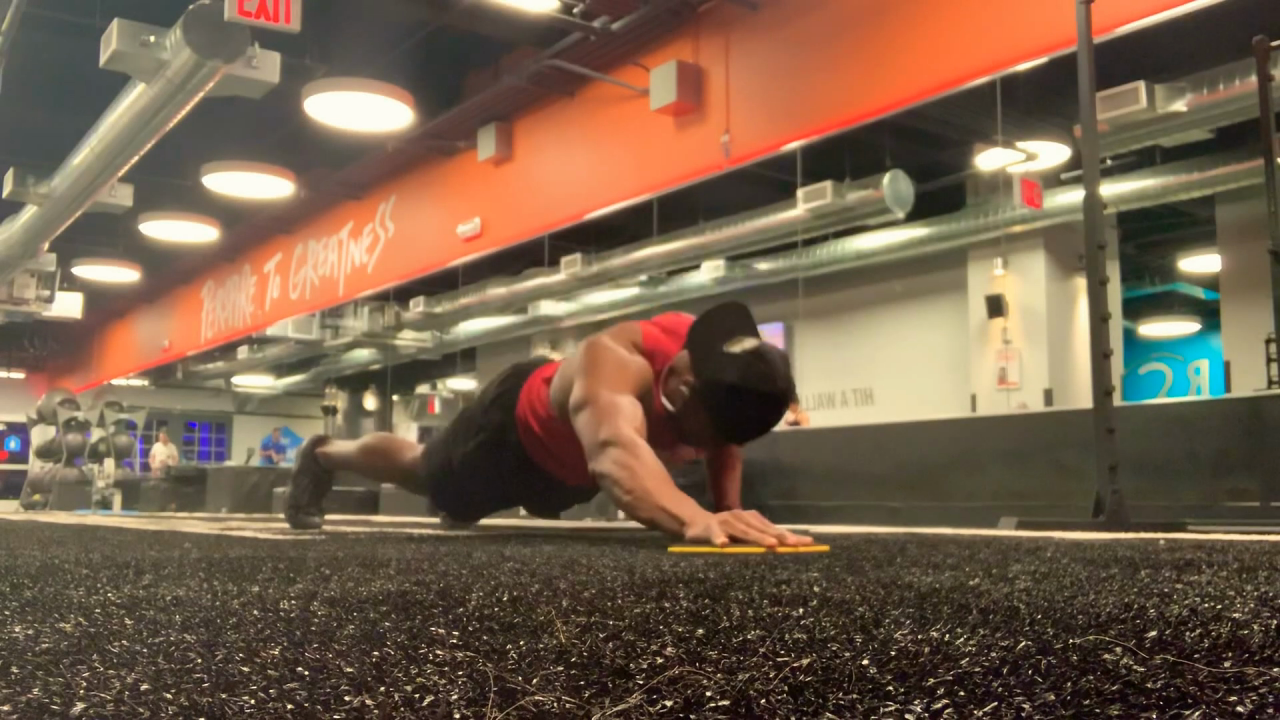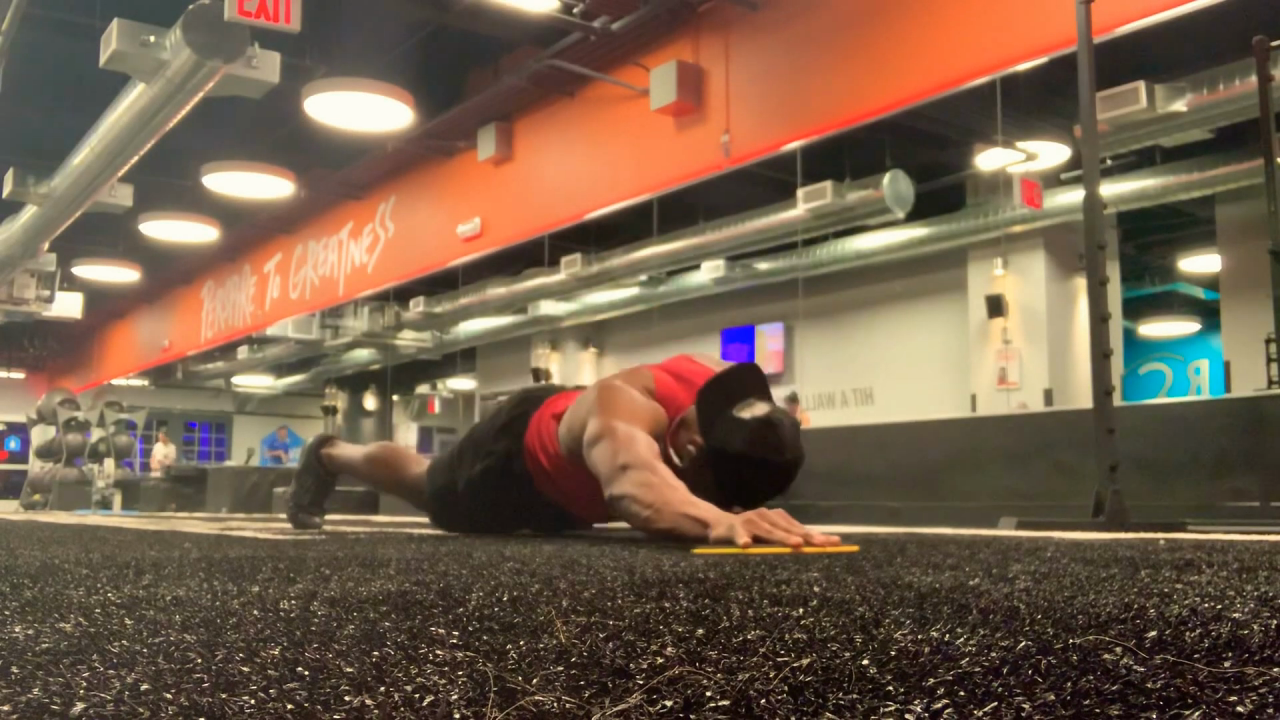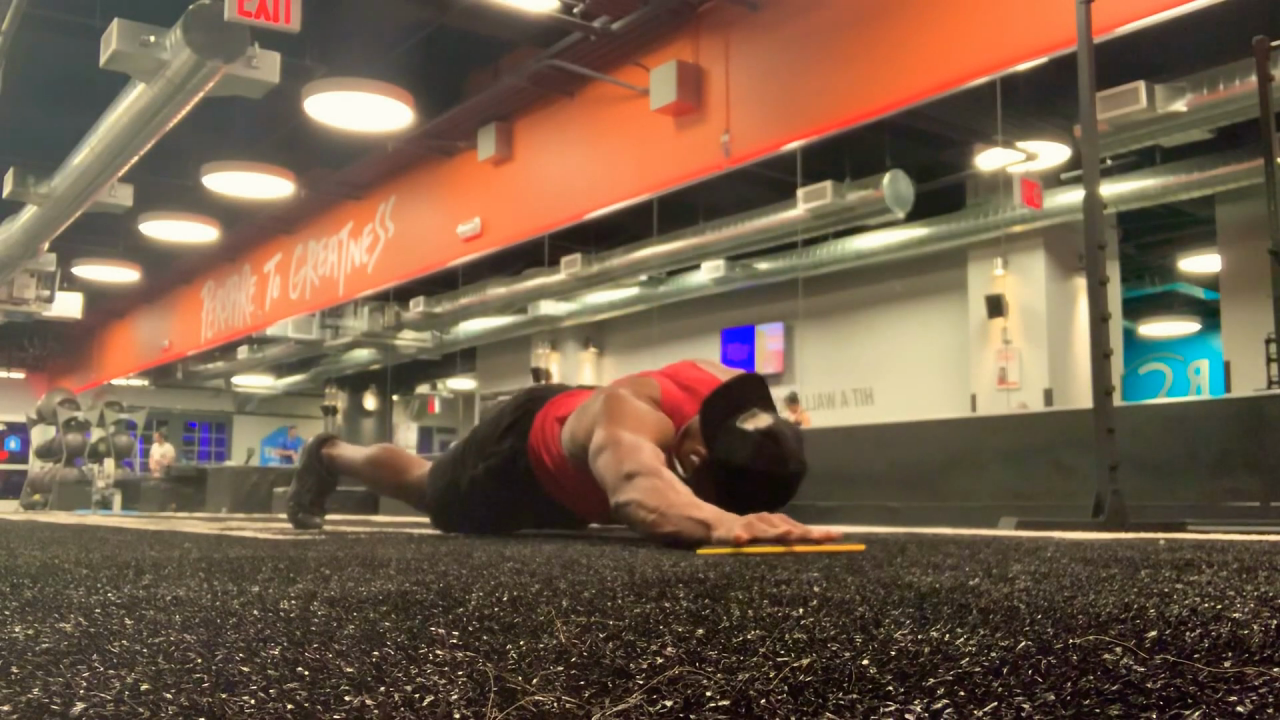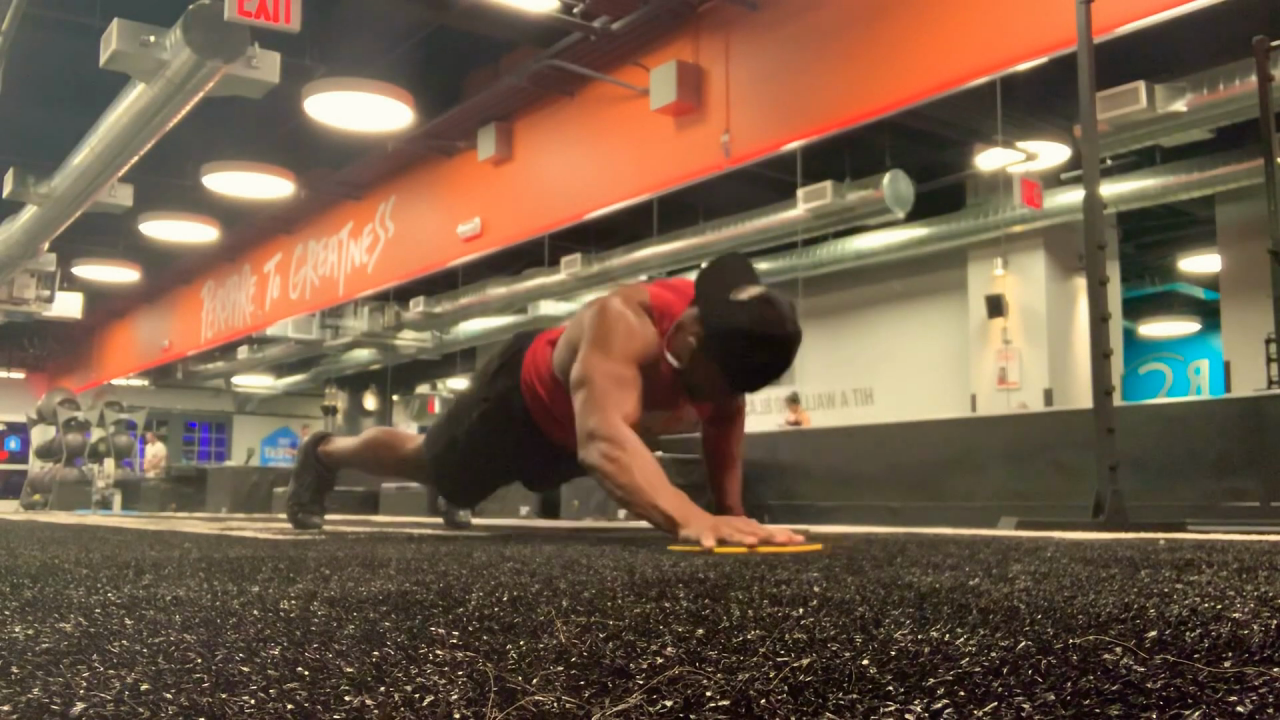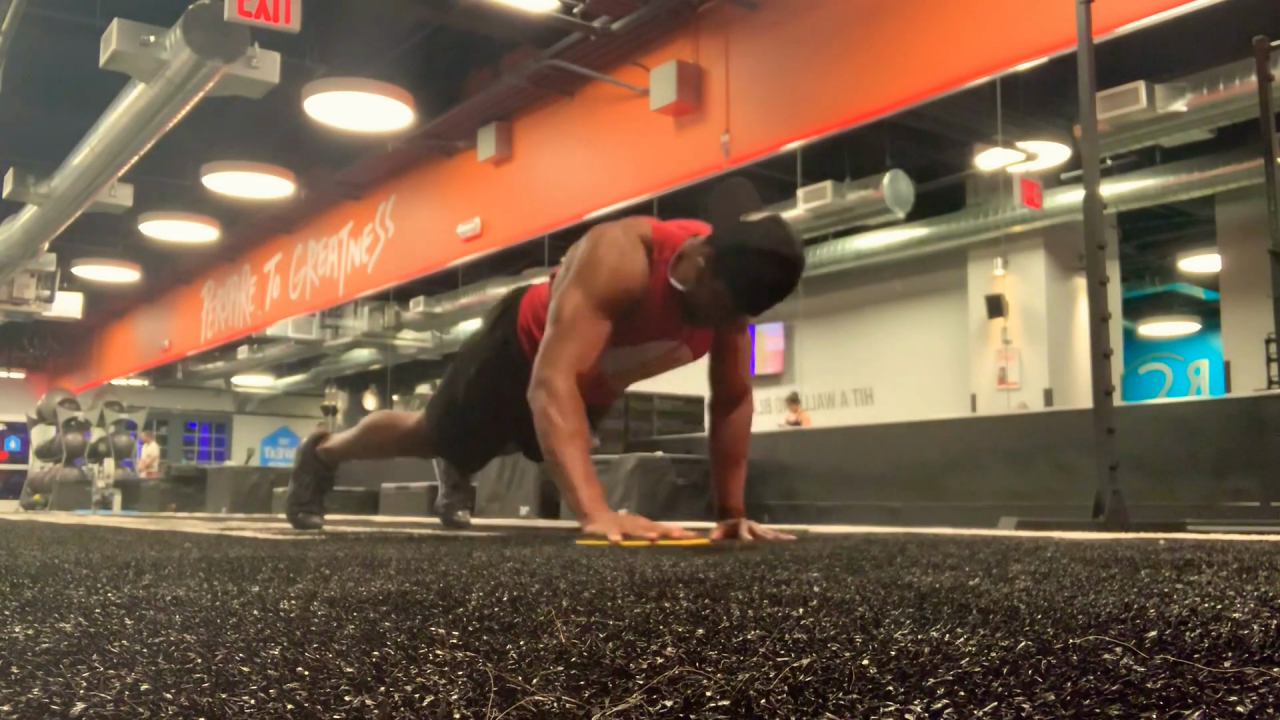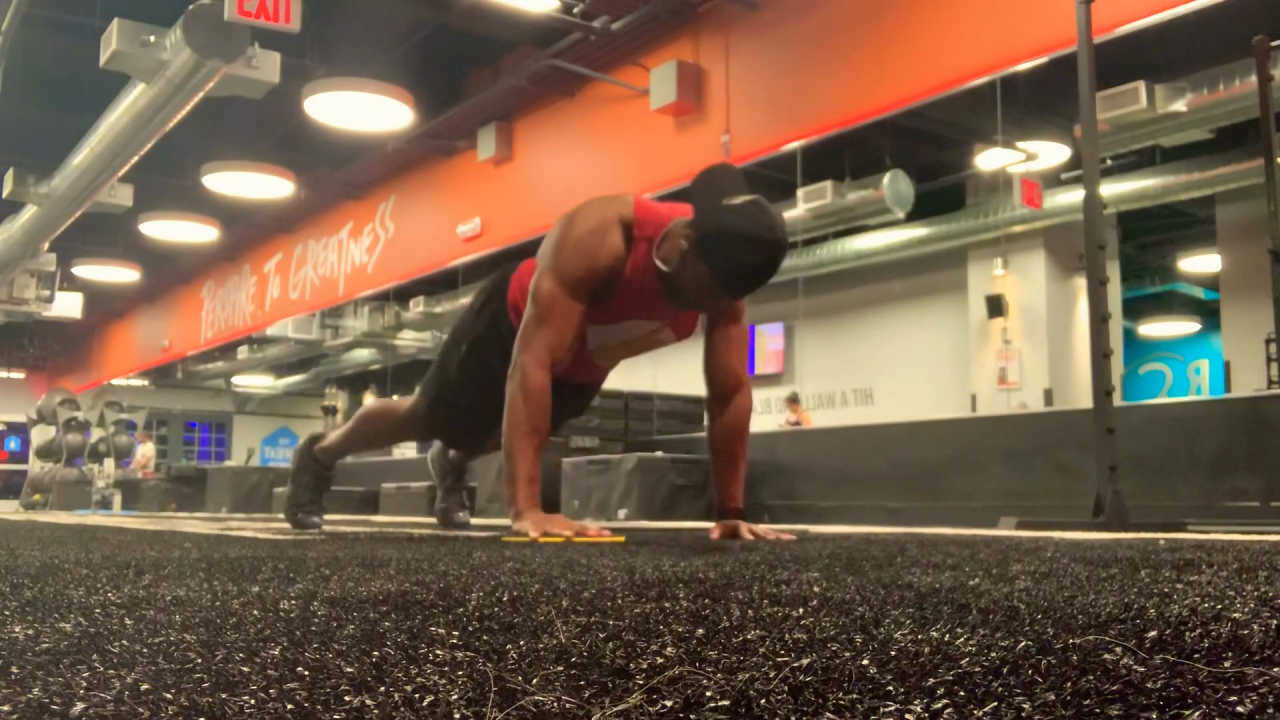
dt=0.4s
person 1, frame 1
left shoulder: (716, 368)
right shoulder: (616, 364)
left elbow: (724, 446)
right elbow: (614, 453)
left wrist: (727, 509)
right wrist: (696, 518)
right hip: (517, 431)
right knee: (422, 471)
left ankle: (471, 502)
right ankle: (323, 455)
person 1, frame 2
left shoulder: (732, 393)
right shoulder: (628, 409)
right elbow: (631, 481)
left wrist: (731, 513)
right wrist: (720, 520)
left hip: (572, 458)
right hip: (523, 453)
right knee: (425, 486)
right ankle: (329, 455)
person 1, frame 3
left shoulder: (735, 402)
right shoulder: (632, 416)
right elbow: (638, 486)
left wrist: (734, 518)
right wrist: (725, 524)
left hip: (577, 465)
right hip: (527, 453)
right knee: (426, 488)
right ankle: (330, 456)
person 1, frame 4
left shoulder: (723, 335)
right shoulder: (625, 325)
left elbow: (725, 420)
right elbow: (605, 440)
left wrist: (728, 512)
right wrist: (691, 521)
left hip: (581, 424)
right hip: (524, 401)
right knee: (425, 462)
left ankle: (458, 500)
right ankle: (325, 454)
person 1, frame 5
left shoulder: (730, 280)
right shoulder: (620, 258)
left elbow: (733, 400)
right elbow: (552, 383)
left wrist: (731, 512)
right wrist: (593, 510)
left hip: (596, 380)
right hip: (518, 350)
right knee: (428, 433)
left ankle: (454, 474)
right ankle: (322, 455)
person 1, frame 6
left shoulder: (719, 266)
right shoulder: (599, 235)
left elbow: (731, 390)
right elbow: (530, 367)
left wrist: (731, 512)
right wrist: (525, 508)
left hip: (586, 364)
right hip: (510, 327)
left knee: (512, 431)
right knee: (425, 418)
left ankle: (451, 467)
right ankle: (319, 456)
